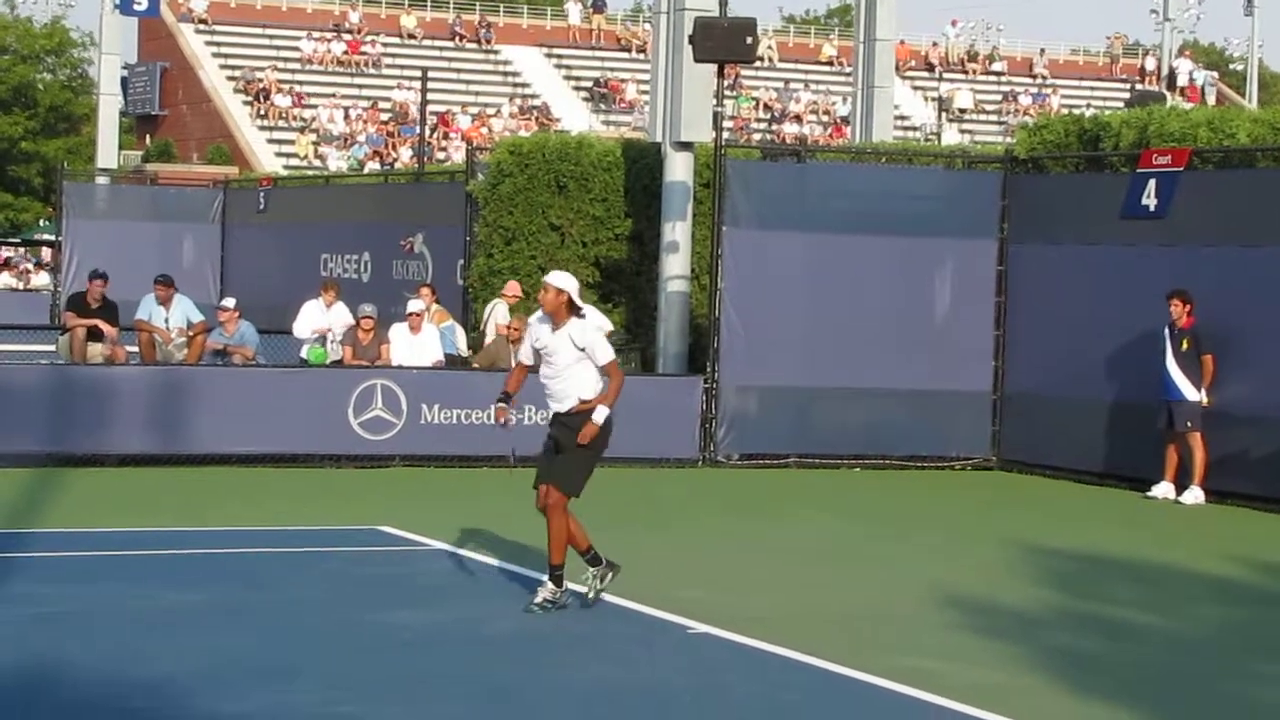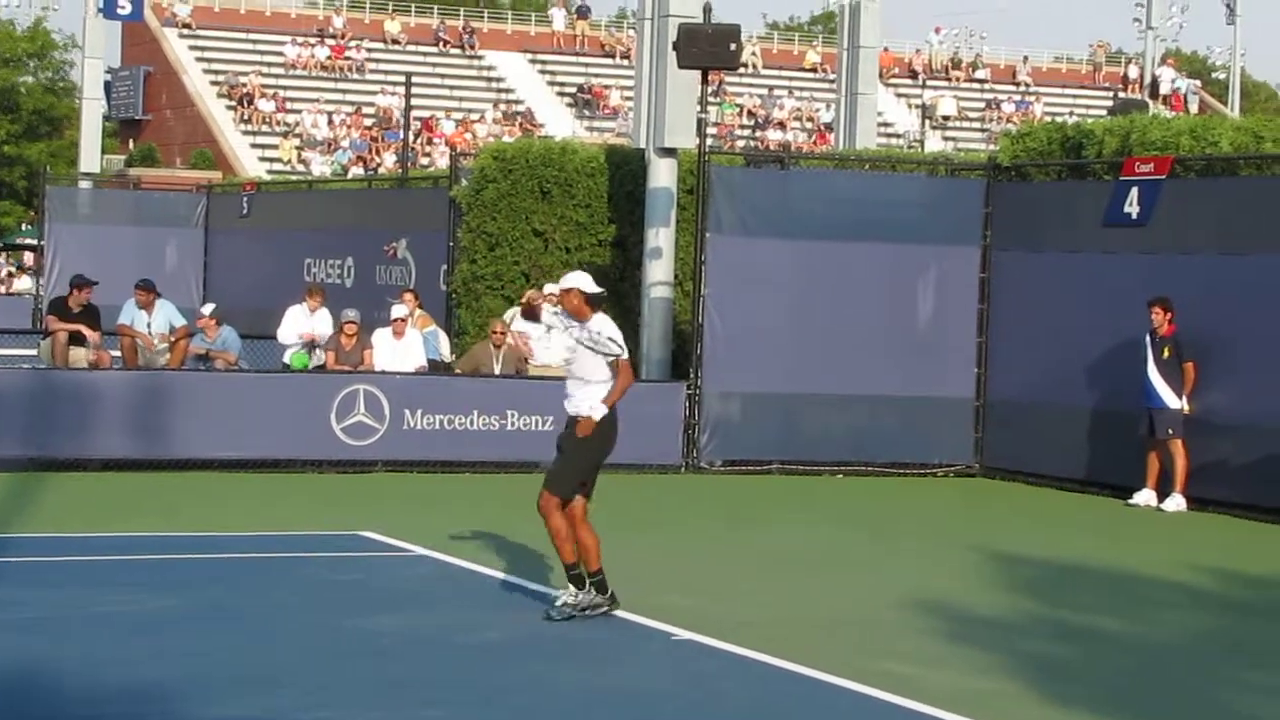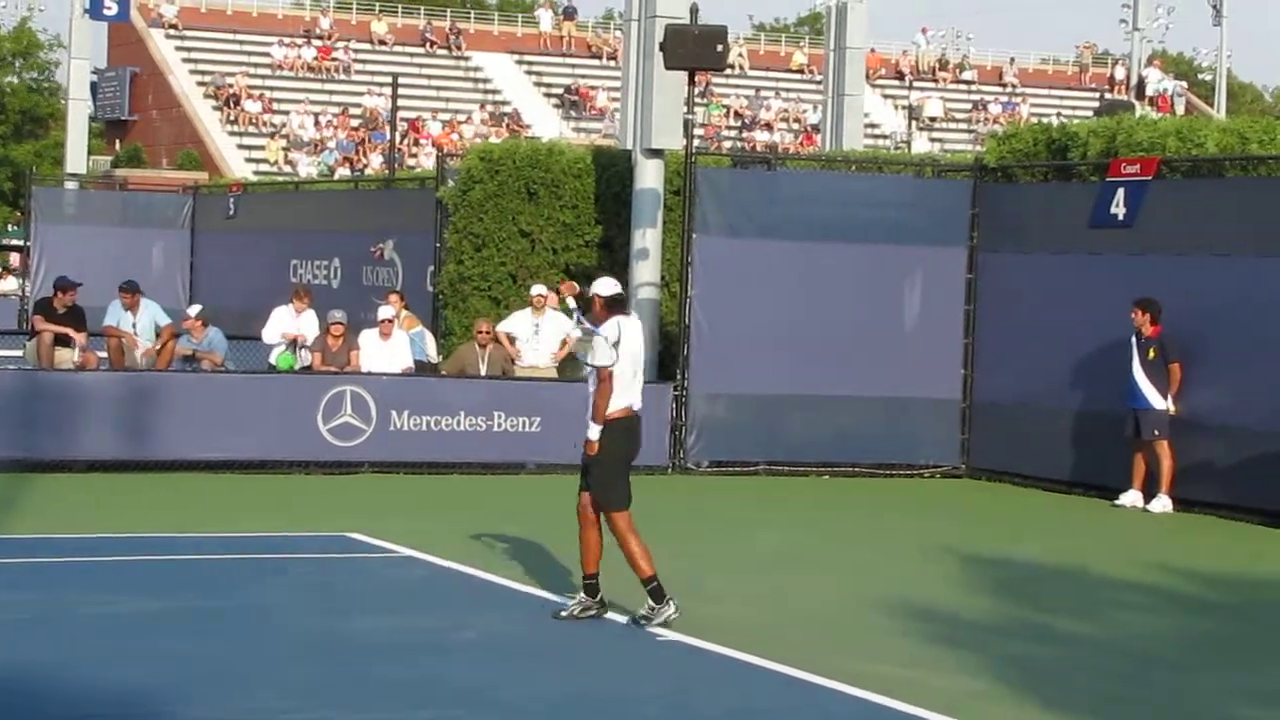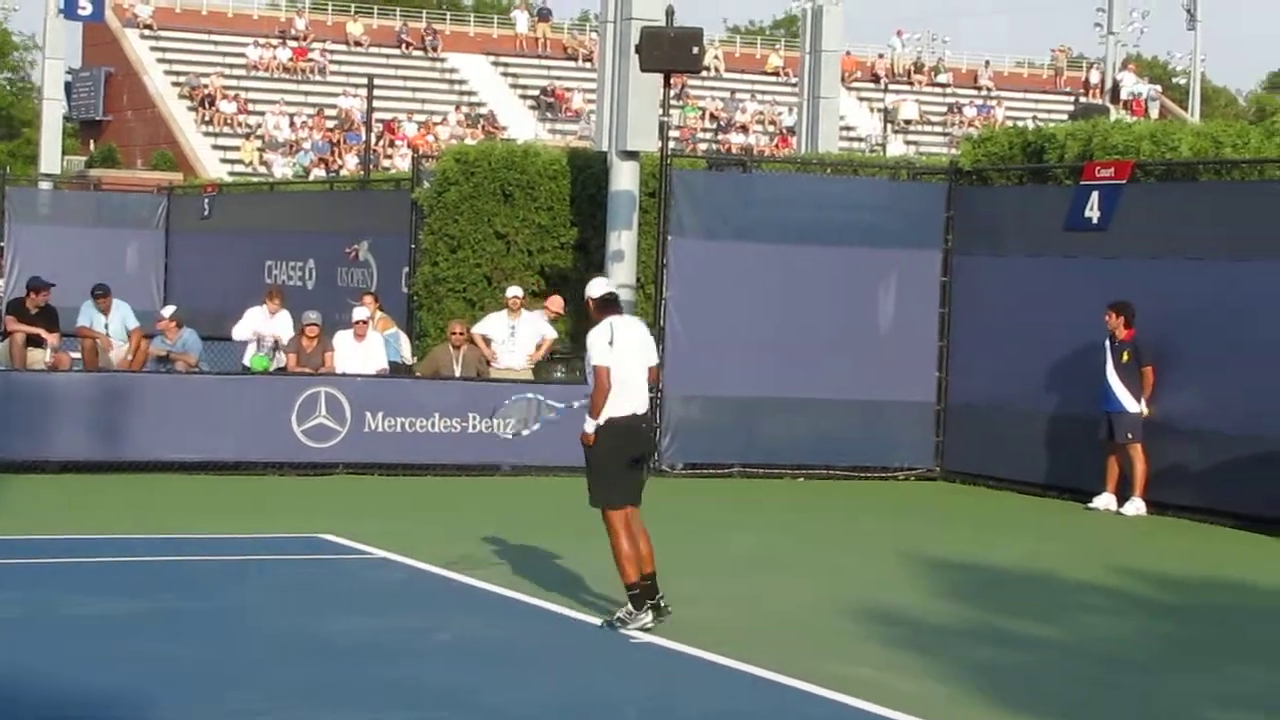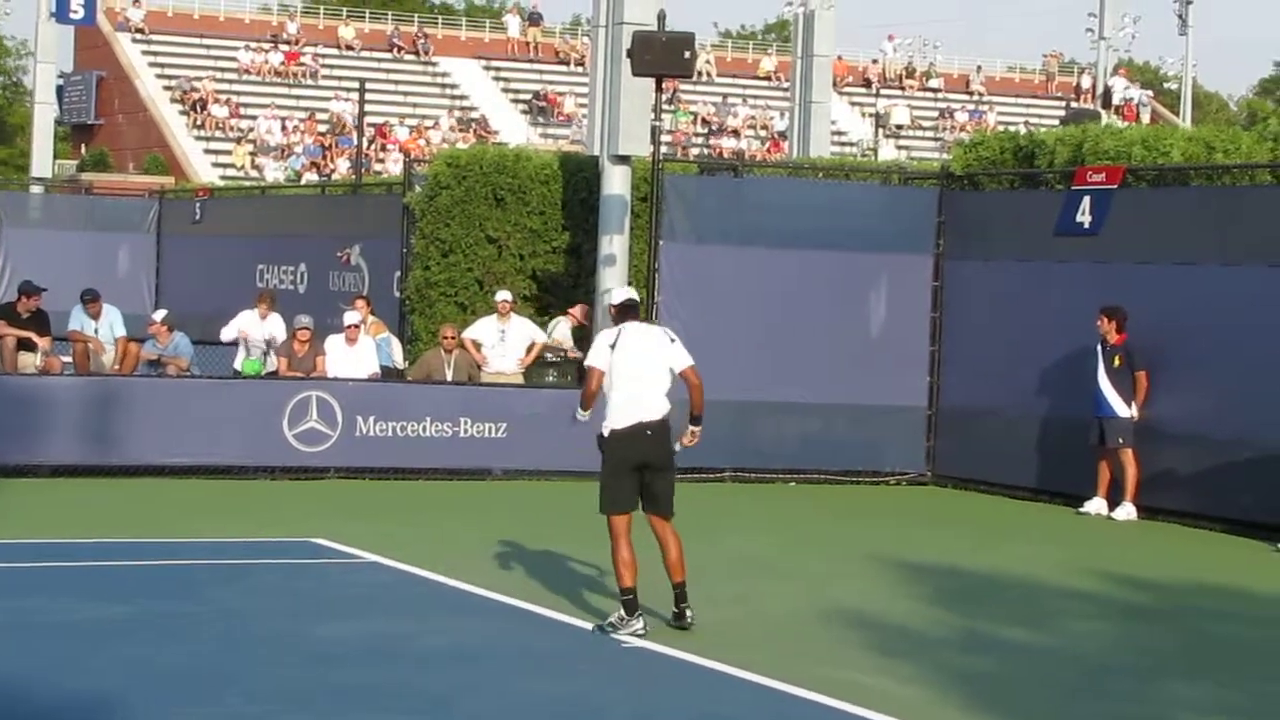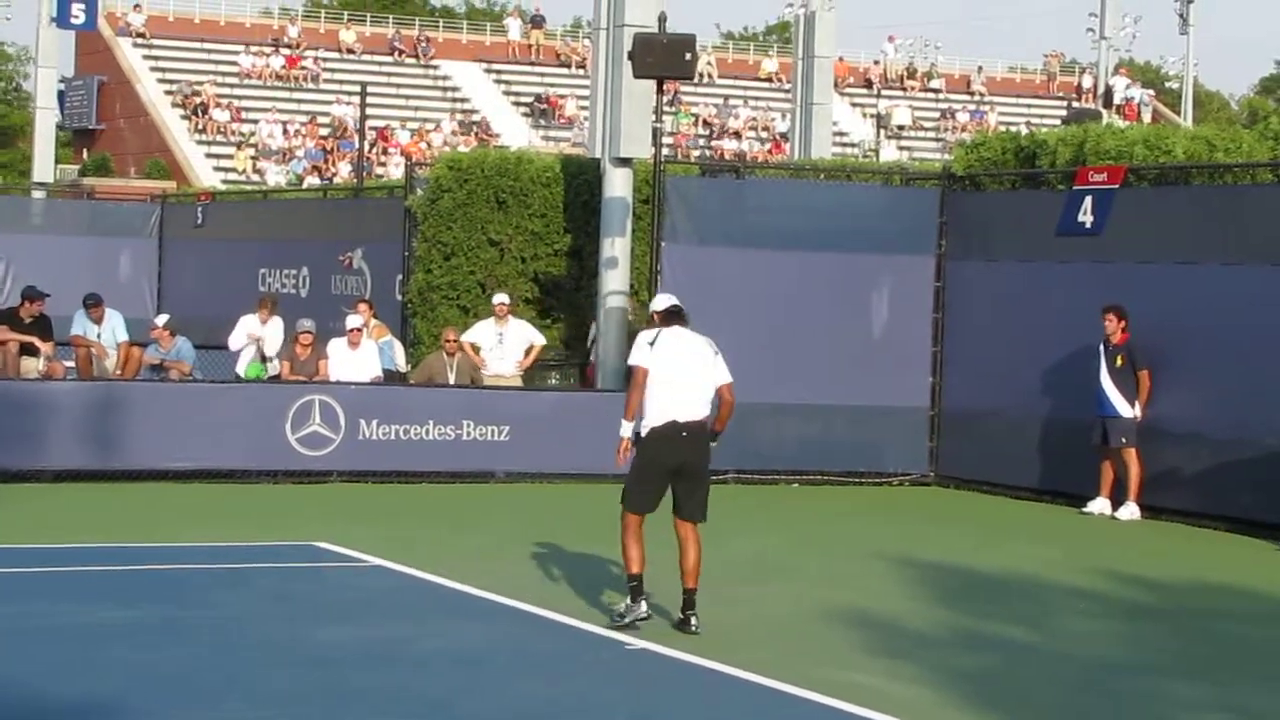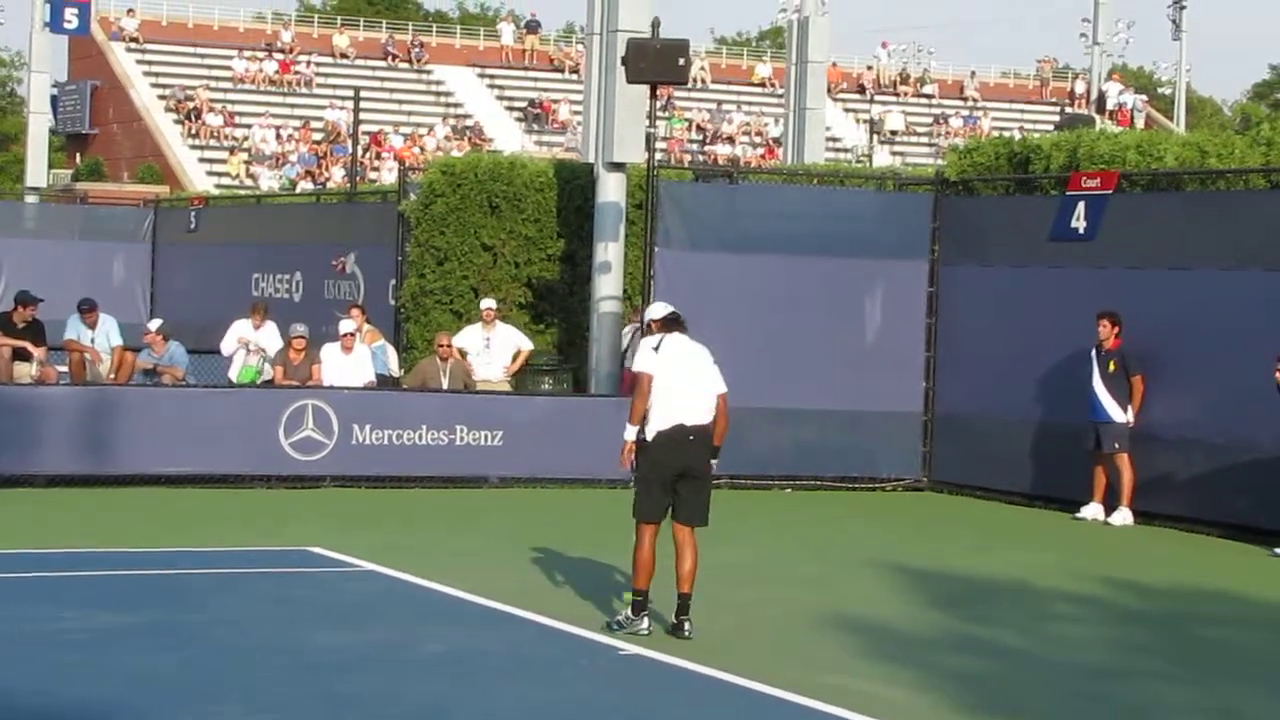
dt=0.4s
person 1, frame 1
left shoulder: (586, 332)
right shoulder: (538, 328)
left elbow: (616, 377)
right elbow: (521, 367)
left wrist: (597, 420)
right wrist: (504, 401)
left hip: (588, 424)
right hip: (560, 422)
left knee: (554, 501)
right knee: (546, 503)
left ankle: (556, 586)
right ankle: (598, 565)
person 1, frame 2
left shoulder: (604, 327)
right shoulder: (571, 323)
left elbow: (625, 375)
left wrist: (596, 415)
left hip: (594, 429)
right hip: (577, 426)
left knee: (549, 503)
right knee: (574, 512)
left ankle: (577, 588)
right ankle: (600, 593)
person 1, frame 3
left shoulder: (605, 331)
right shoulder: (630, 322)
left elbow: (605, 385)
left wrist: (593, 433)
right wrist: (573, 297)
left hip: (612, 431)
right hip: (623, 427)
left knee: (619, 522)
right knee: (587, 509)
left ankle: (660, 601)
right ankle: (591, 596)
person 1, frame 4
left shoulder: (599, 333)
right shoulder: (640, 327)
left elbow: (603, 385)
right elbow: (652, 377)
left wrist: (589, 425)
left hip: (611, 431)
right hip: (639, 427)
left knee: (616, 522)
right knee: (630, 516)
left ankle: (637, 608)
right ankle: (651, 596)
person 1, frame 5
left shoulder: (607, 338)
right shoulder: (665, 335)
left elbow: (593, 385)
right elbow: (695, 382)
left wrist: (583, 411)
right wrist: (695, 422)
left hip: (621, 439)
right hip: (658, 435)
left knee: (619, 530)
right knee: (662, 522)
left ankle: (630, 614)
right ankle: (682, 607)
person 1, frame 6
left shoulder: (649, 338)
right shoulder: (707, 345)
left elbow: (637, 384)
right elbow: (728, 399)
left wrist: (626, 431)
right wrist: (712, 437)
left hip: (659, 439)
right hip: (695, 438)
left knee: (632, 519)
right knee: (687, 527)
left ankle: (636, 598)
right ankle: (689, 612)
person 1, frame 7
left shoulder: (652, 345)
right shoulder: (704, 353)
left elbow: (643, 390)
right elbow: (722, 409)
left wrist: (630, 435)
right wrist: (713, 454)
left hip: (662, 443)
right hip: (699, 443)
left knee: (647, 530)
right knee: (685, 532)
left ankle: (638, 614)
right ankle: (682, 617)
person 2, frame 1
left shoulder: (1195, 332)
right shoulder: (1168, 330)
left elbow: (1208, 363)
left wrist: (1202, 391)
right wrist: (1169, 386)
left hip: (1189, 396)
right hip: (1171, 395)
left knee: (1194, 439)
right knee: (1171, 439)
left ankle: (1196, 489)
right ankle: (1167, 484)
person 2, frame 2
left shoulder: (1176, 339)
right shoulder: (1149, 338)
left elbow: (1189, 370)
left wrist: (1183, 398)
right wrist: (1151, 394)
left hip: (1170, 404)
right hip: (1152, 402)
left knee: (1175, 446)
right knee: (1153, 446)
left ankle: (1178, 497)
right ankle: (1149, 492)
person 2, frame 3
left shoulder: (1161, 340)
right shoulder: (1135, 338)
left elbow: (1175, 371)
left wrist: (1169, 399)
right wrist: (1136, 395)
left hip: (1155, 404)
right hip: (1137, 403)
left knee: (1161, 447)
right knee: (1139, 447)
left ankle: (1164, 498)
right ankle: (1136, 493)
person 2, frame 4
left shoulder: (1135, 344)
right shoulder: (1109, 342)
left elbow: (1148, 375)
left wrist: (1142, 403)
right wrist: (1110, 399)
left hip: (1129, 408)
right hip: (1111, 406)
left knee: (1134, 450)
right knee: (1113, 450)
left ankle: (1137, 500)
right ankle: (1109, 496)
person 2, frame 5
left shoulder: (1127, 348)
right shoulder: (1100, 347)
left elbow: (1142, 380)
left wrist: (1135, 408)
right wrist: (1101, 403)
left hip: (1120, 412)
right hip: (1102, 411)
left knee: (1125, 455)
right knee: (1103, 455)
left ankle: (1128, 506)
right ankle: (1100, 500)
person 2, frame 6
left shoulder: (1129, 348)
right shoulder: (1103, 346)
left elbow: (1144, 380)
left wrist: (1138, 408)
right wrist: (1103, 403)
left hip: (1123, 412)
right hip: (1105, 411)
left knee: (1129, 455)
right knee: (1106, 455)
left ankle: (1131, 505)
right ankle: (1103, 500)
person 2, frame 7
left shoulder: (1123, 353)
right shoulder: (1095, 352)
left elbow: (1138, 385)
left wrist: (1132, 413)
right wrist: (1097, 408)
left hip: (1116, 417)
right hip: (1098, 416)
left knee: (1121, 460)
right knee: (1099, 460)
left ankle: (1124, 510)
right ankle: (1096, 505)
